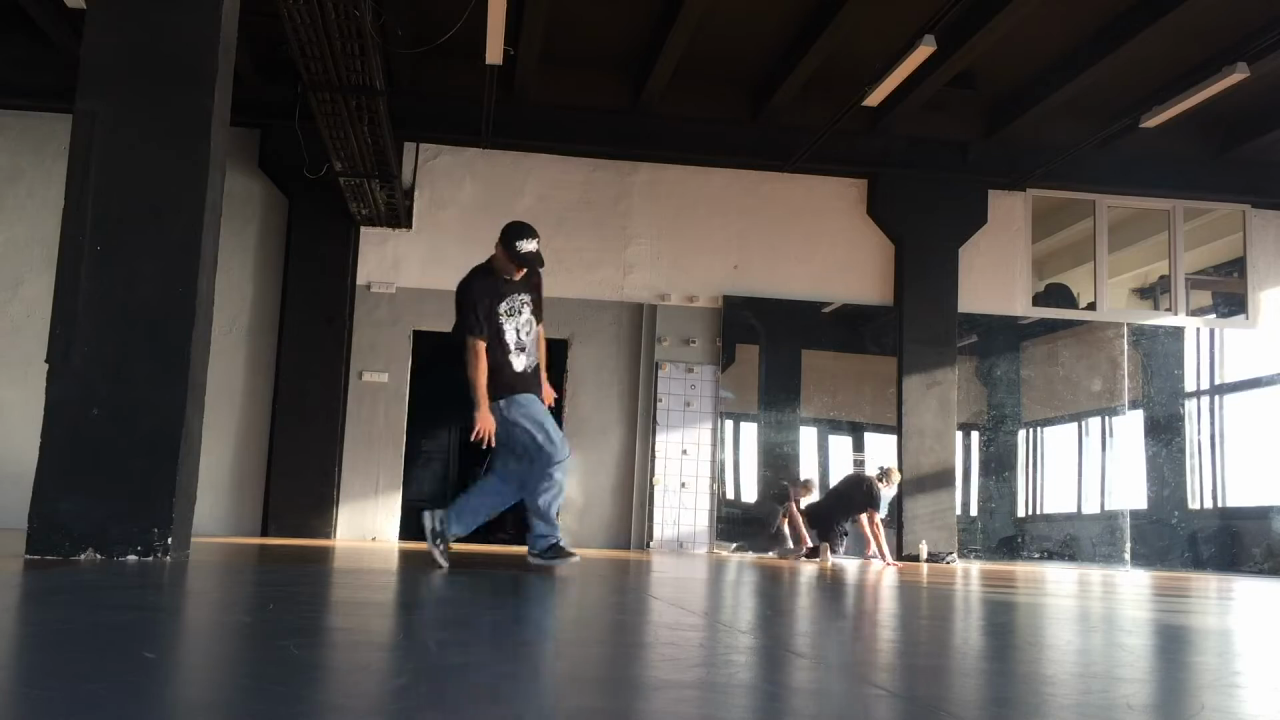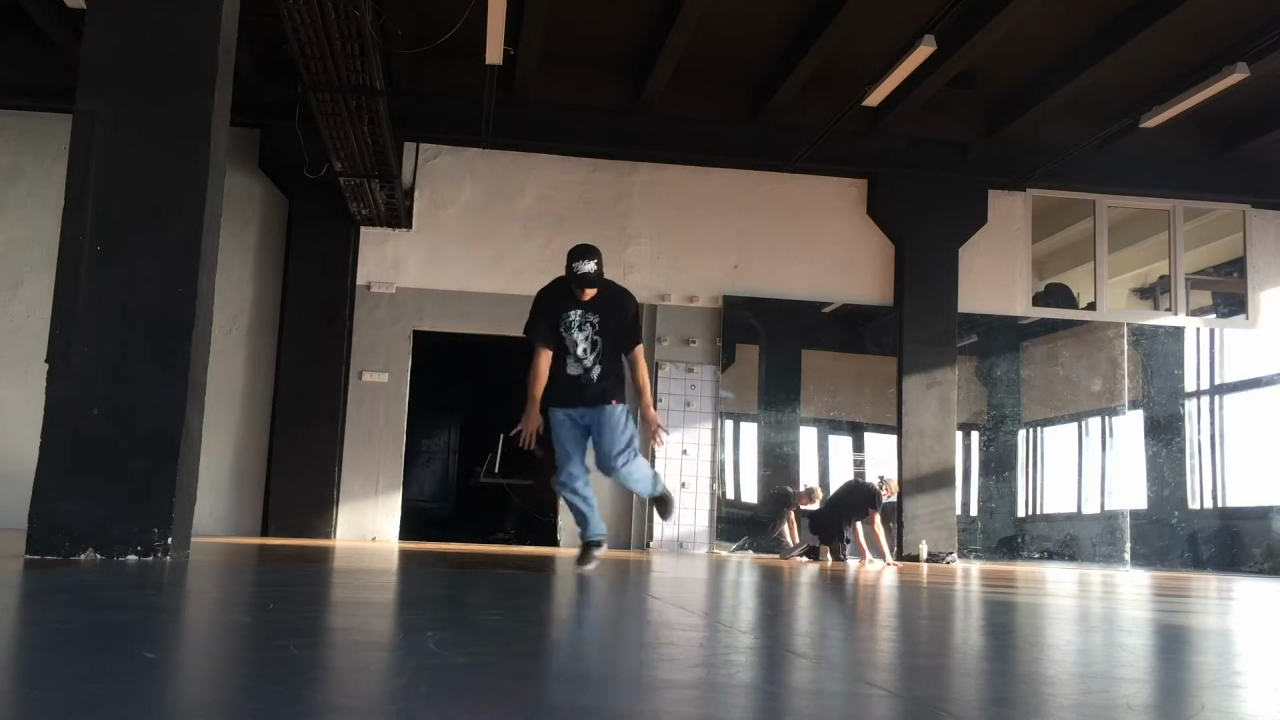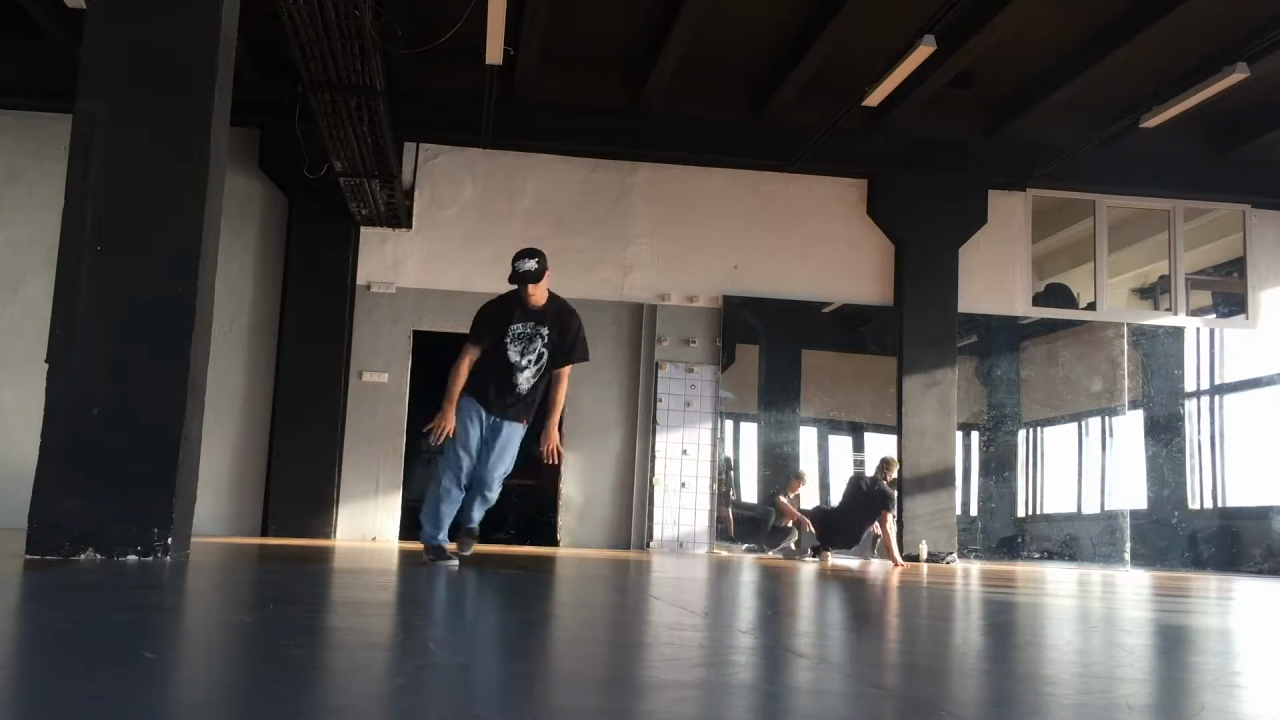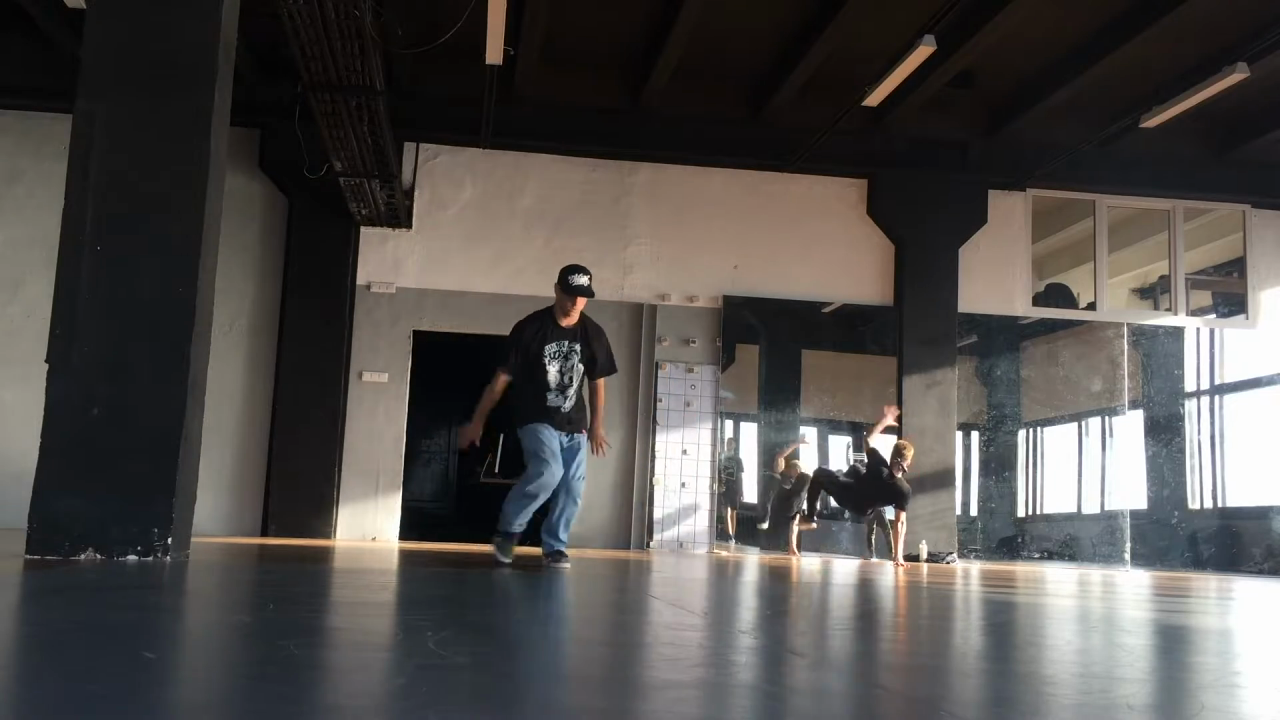
dt=0.7s
person 1, frame 1
left shoulder: (530, 280)
right shoulder: (475, 287)
right elbow: (477, 351)
left wrist: (542, 380)
right wrist: (483, 407)
left hip: (528, 391)
right hip: (506, 395)
left knee: (511, 474)
right knee: (555, 459)
left ankle: (444, 524)
right ankle: (543, 542)
person 1, frame 2
left shoulder: (621, 301)
right shoulder: (548, 299)
left elbow: (635, 357)
right elbow: (542, 357)
left wrist: (647, 407)
right wrist: (532, 409)
left hip: (607, 399)
right hip: (563, 403)
left knee: (615, 463)
right knee: (569, 474)
left ankle: (653, 487)
right ankle: (592, 536)
person 1, frame 3
left shoulder: (566, 318)
right shoulder: (497, 310)
left elbow: (561, 375)
right elbow: (467, 358)
left wrist: (553, 426)
right wrist: (449, 408)
left hip: (515, 414)
right hip: (477, 405)
left knee: (488, 481)
right knee: (454, 470)
left ankle: (469, 522)
right ankle: (434, 539)
person 1, frame 4
left shoulder: (594, 334)
right shoulder: (530, 328)
left elbow: (597, 383)
right elbow: (502, 378)
left wrist: (596, 424)
right wrist: (477, 421)
left hip: (574, 426)
right hip: (537, 422)
left knee: (571, 491)
right knee: (547, 474)
left ankle: (554, 547)
right ankle: (509, 526)
